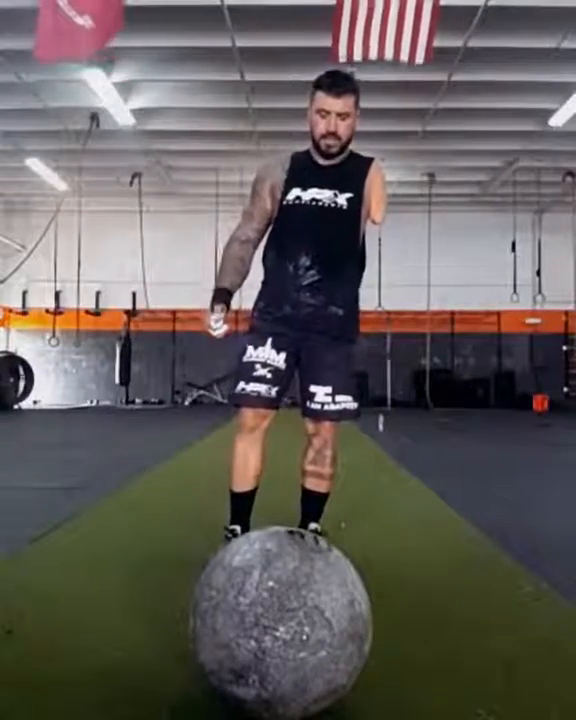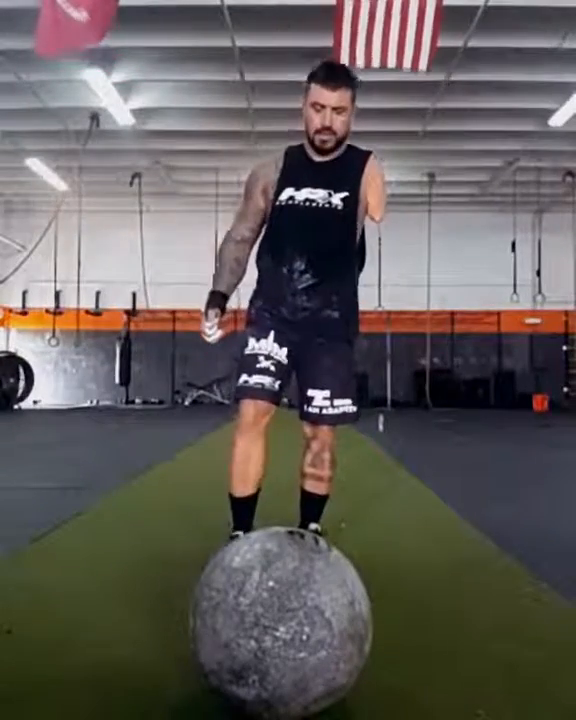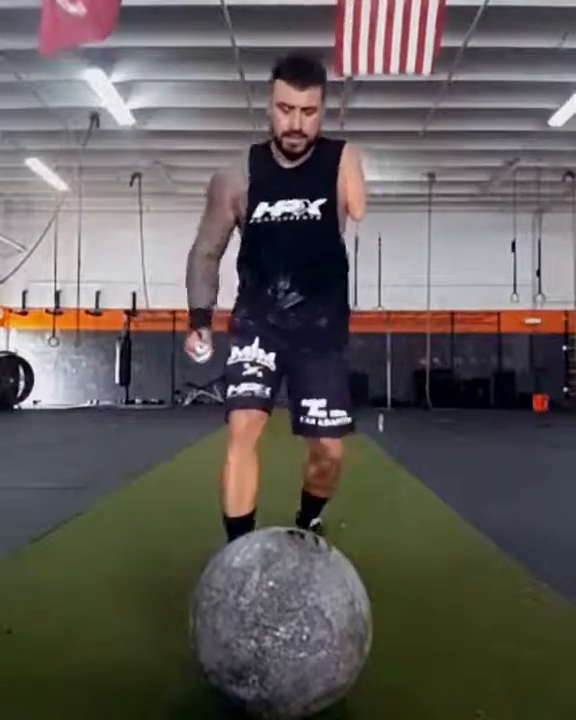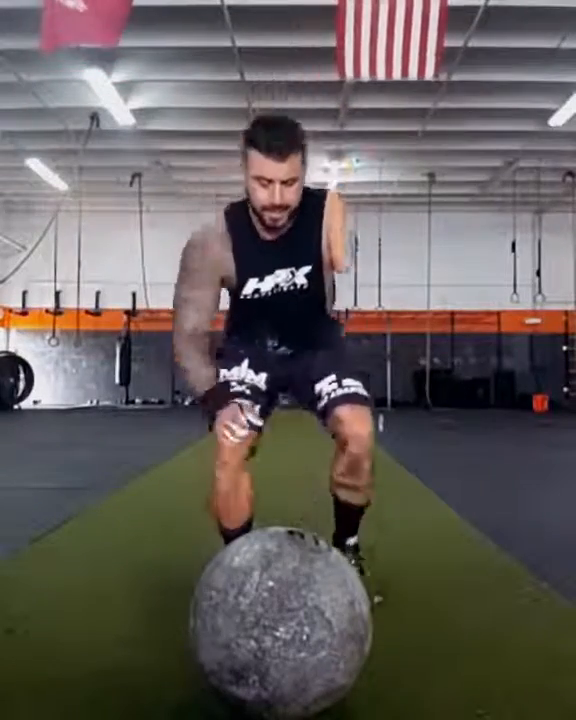
dt=0.3s
person 1, frame 1
left shoulder: (369, 175)
right shoulder: (278, 173)
right elbow: (245, 237)
right wrist: (222, 295)
left hip: (332, 325)
right hip: (273, 318)
left knee: (322, 431)
right knee: (251, 419)
left ankle: (308, 533)
right ankle: (237, 530)
person 1, frame 2
left shoulder: (367, 169)
right shoulder: (272, 171)
right elbow: (240, 237)
right wrist: (217, 298)
left hip: (330, 325)
right hip: (271, 315)
left knee: (321, 434)
right knee: (251, 417)
left ankle: (309, 534)
right ankle: (240, 534)
person 1, frame 3
left shoulder: (344, 163)
right shoulder: (237, 176)
right elbow: (206, 253)
right wrist: (199, 316)
left hip: (322, 326)
right hip: (258, 320)
left knee: (328, 448)
right knee: (243, 430)
left ankle: (308, 524)
person 1, frame 4
left shoulder: (327, 210)
right shoulder: (212, 243)
left elbow: (343, 276)
right elbow: (189, 333)
right wrist: (215, 399)
left hip: (315, 343)
right hip: (249, 347)
left knee: (357, 432)
right knee: (229, 450)
left ankle: (346, 546)
